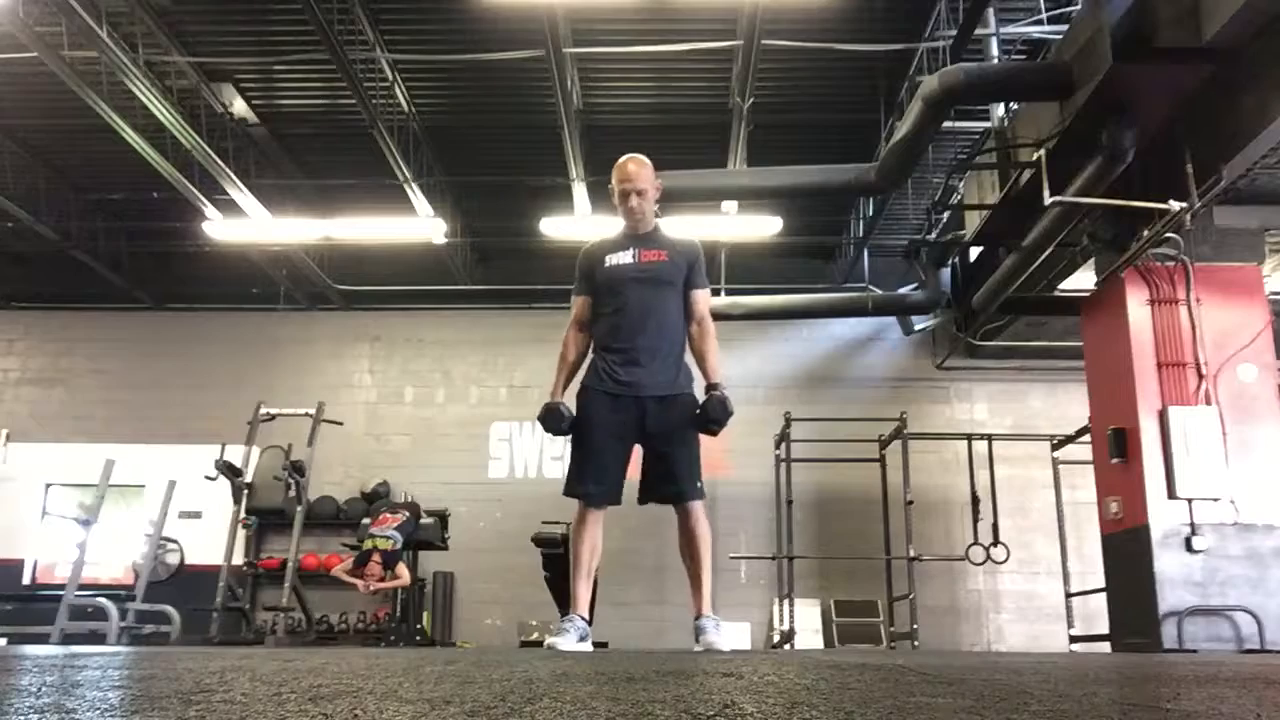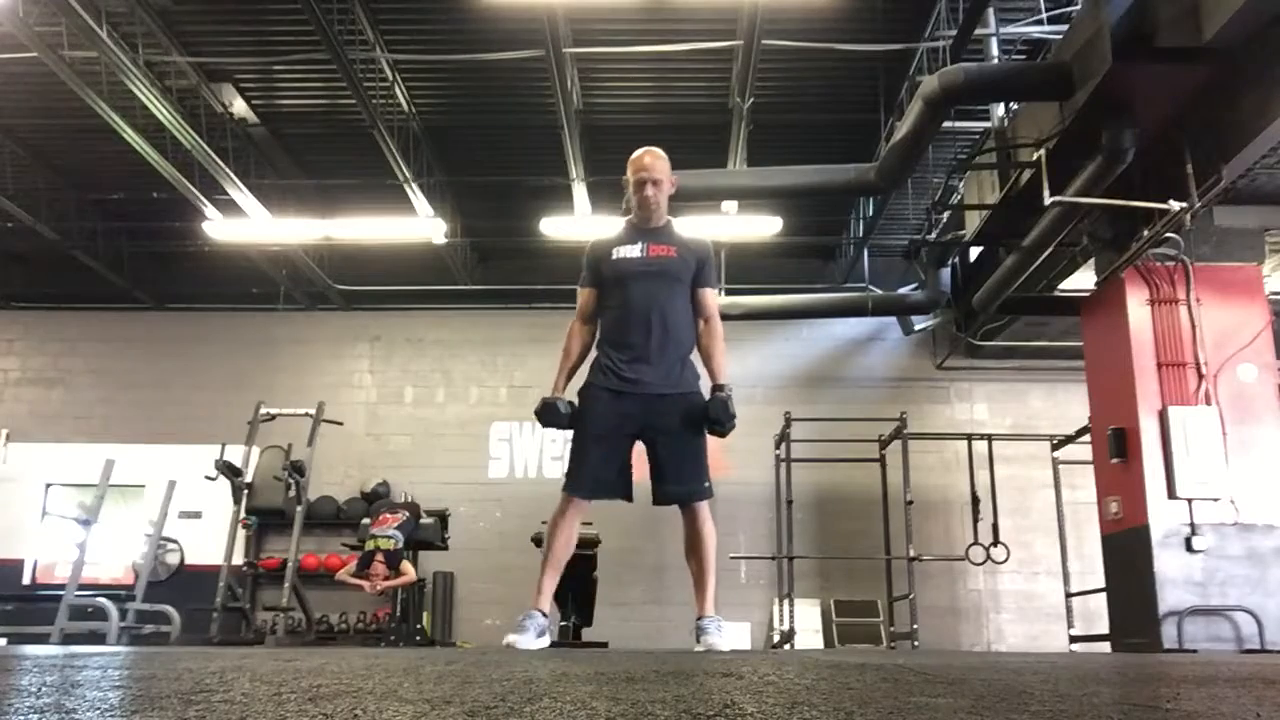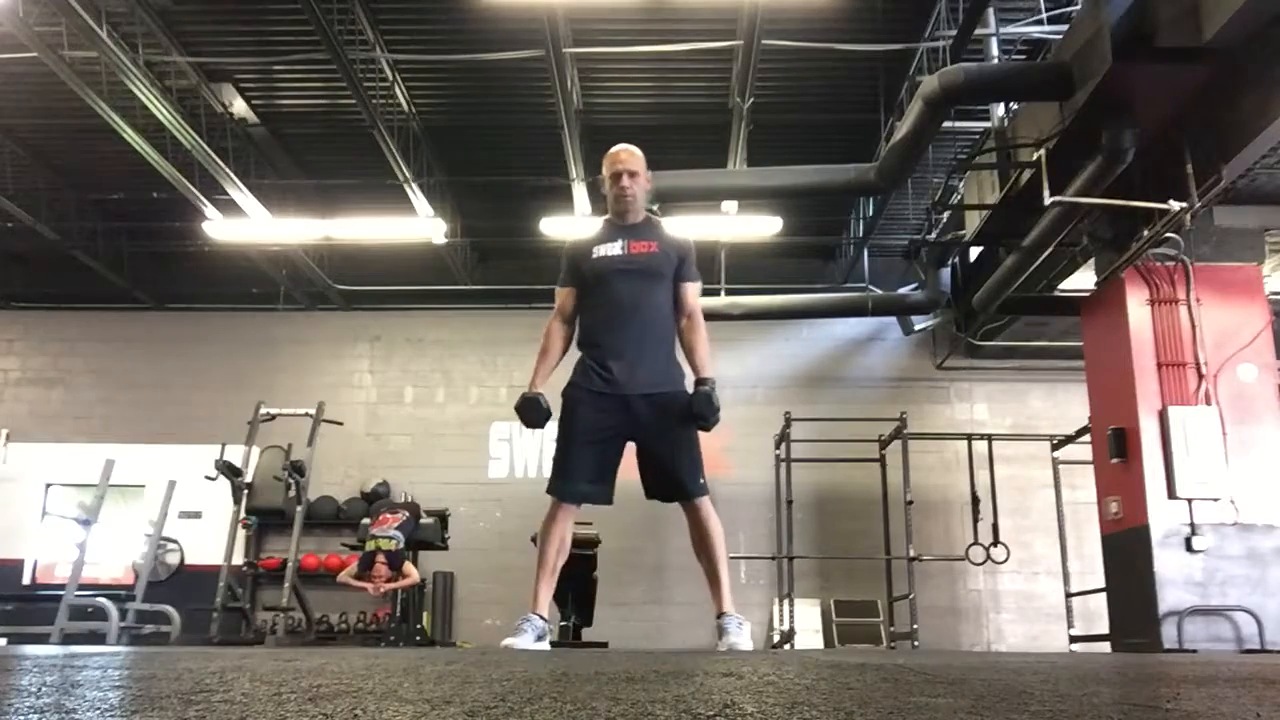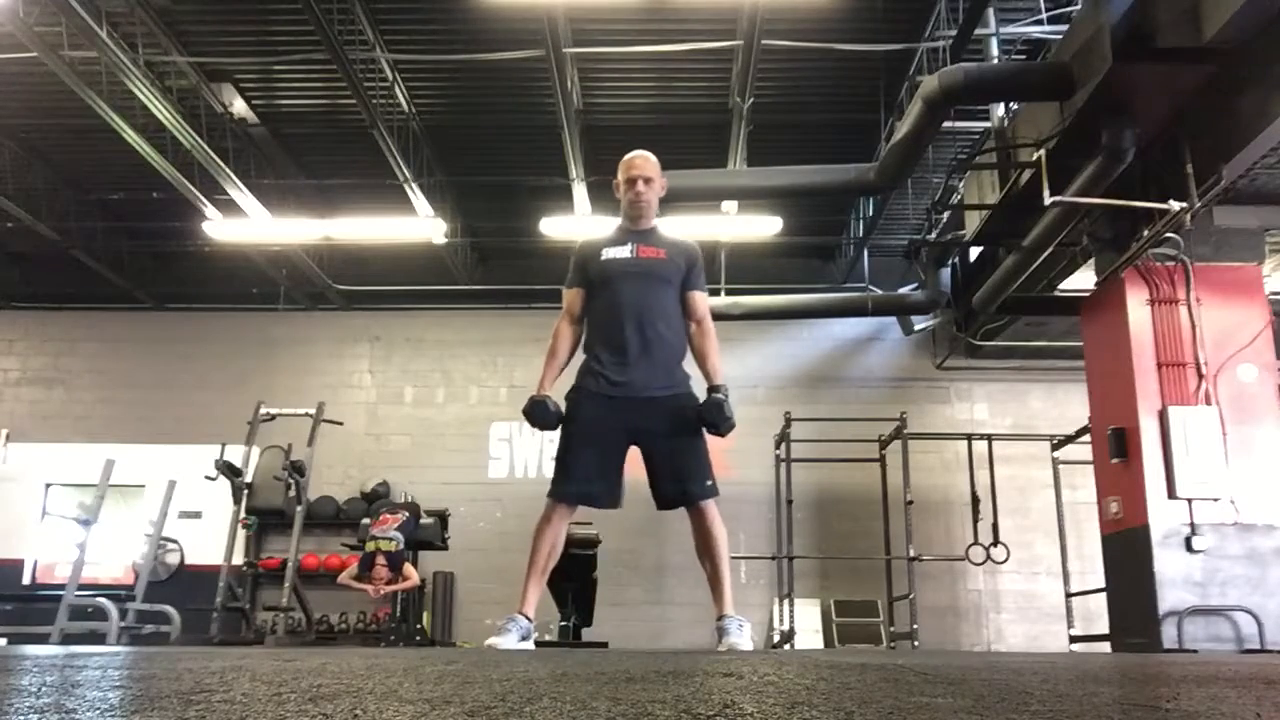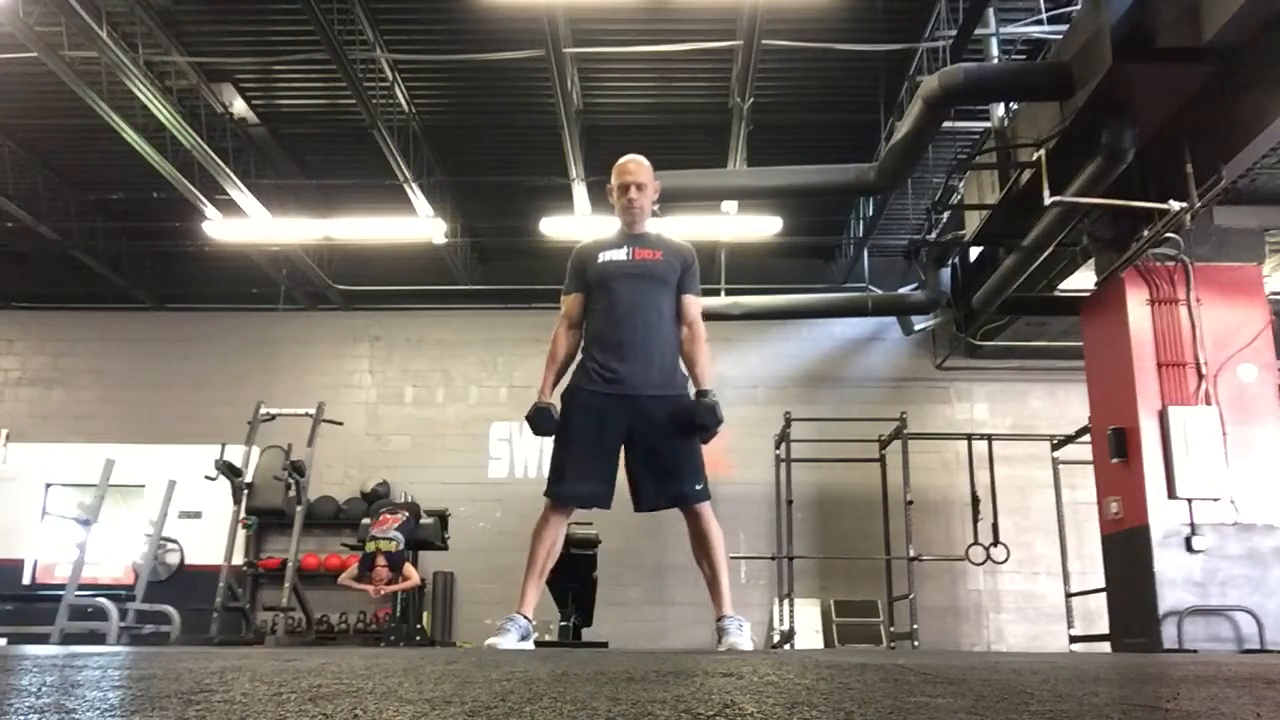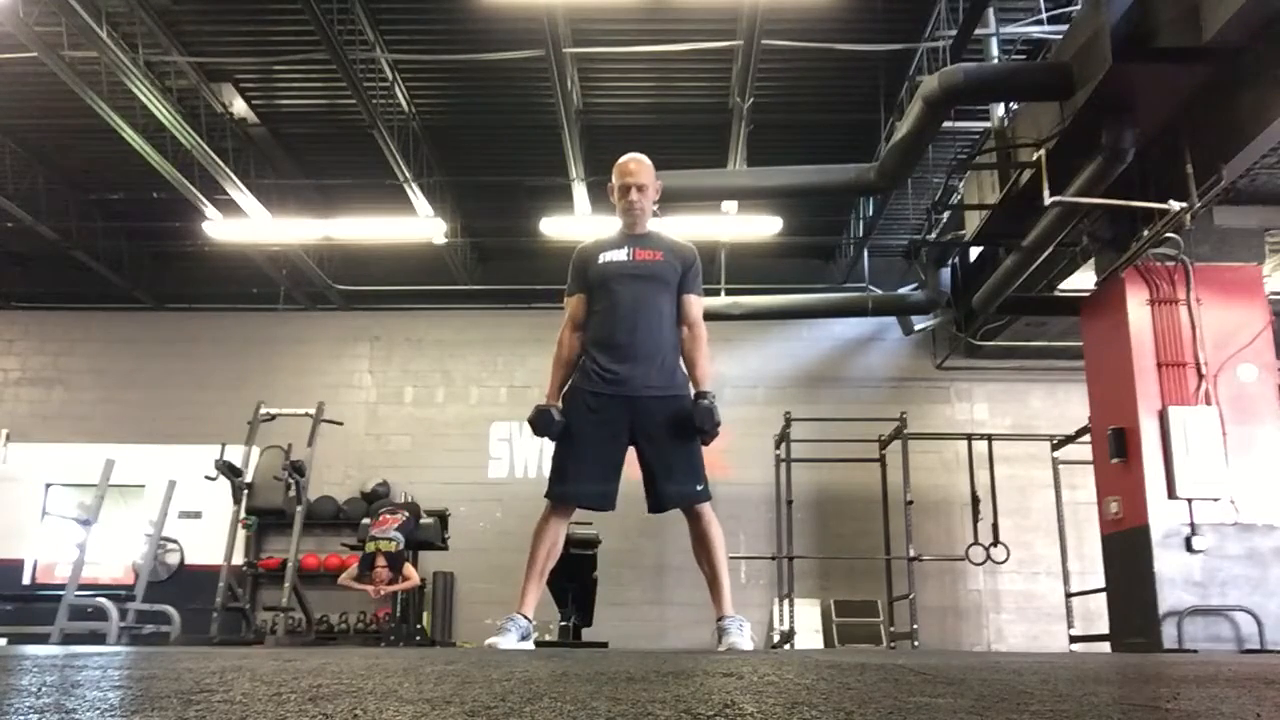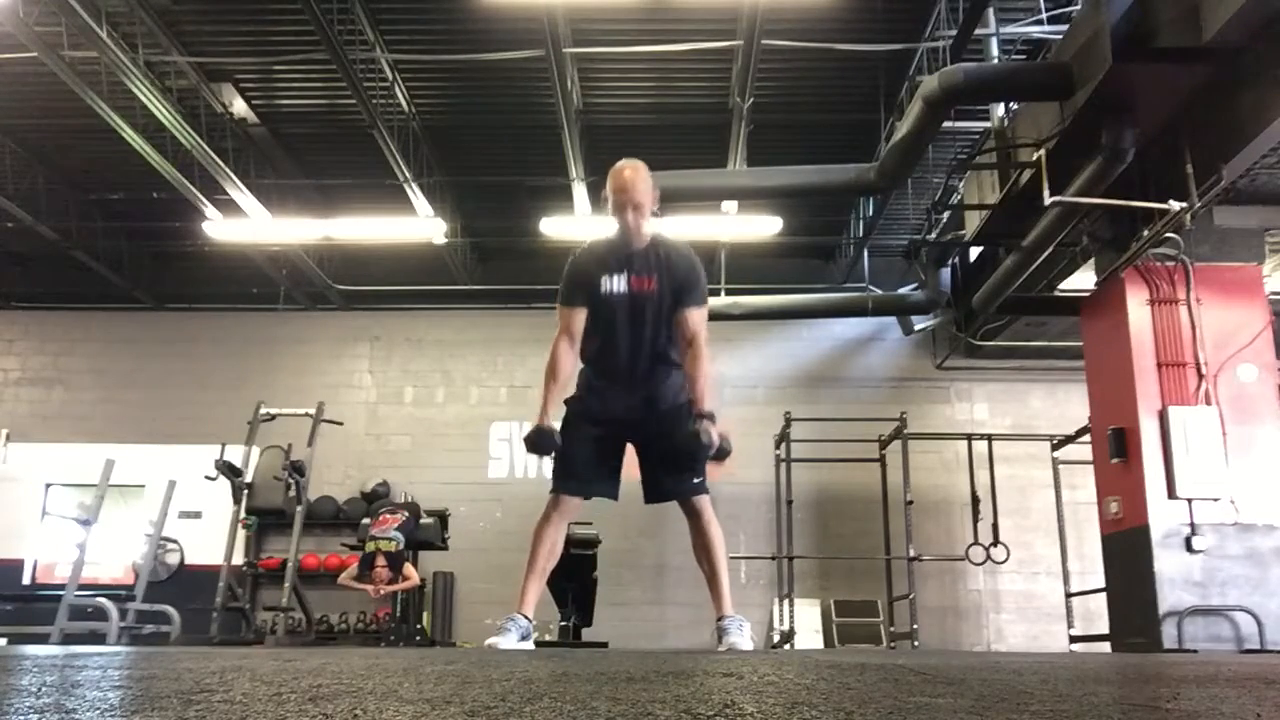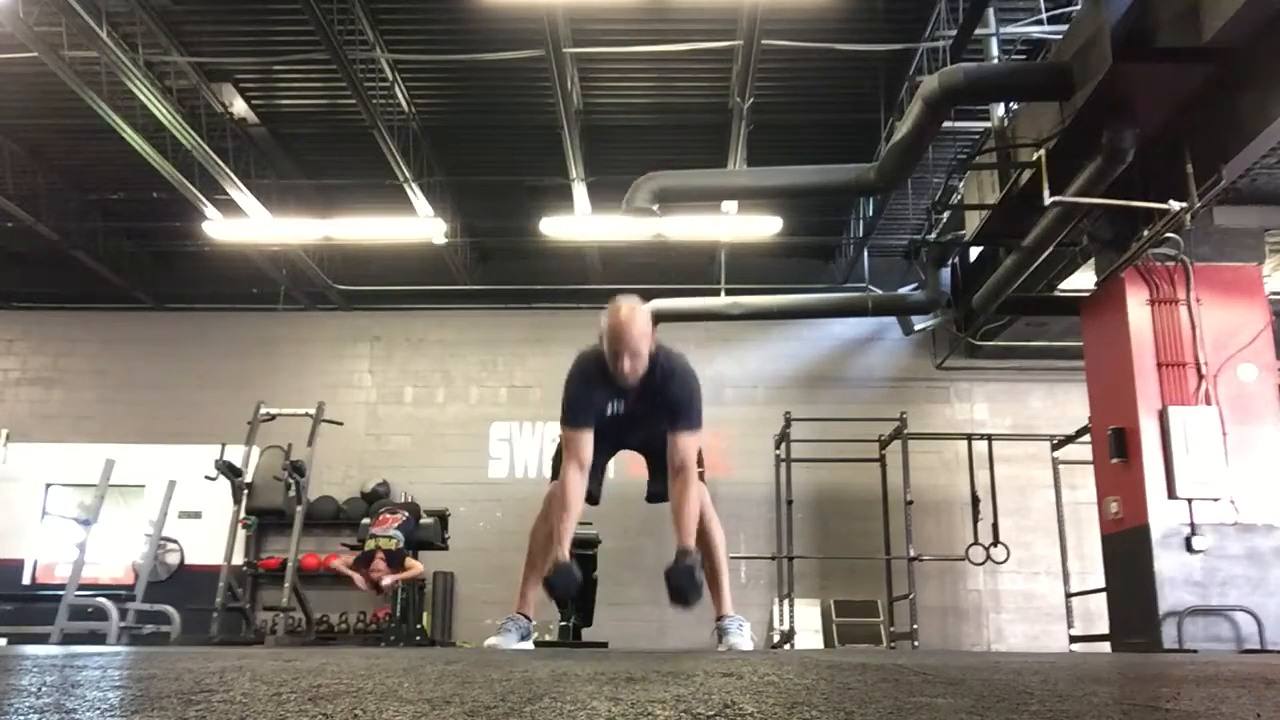
dt=0.4s
person 1, frame 1
left shoulder: (686, 252)
right shoulder: (595, 255)
left elbow: (700, 322)
right elbow: (579, 329)
left wrist: (715, 385)
right wrist: (557, 392)
left hip: (669, 394)
right hip: (605, 394)
left knee: (689, 501)
right knee: (591, 503)
left ankle: (705, 620)
right ankle: (578, 621)
person 1, frame 2
left shoulder: (696, 250)
right shoulder: (603, 249)
left elbow: (709, 322)
right elbow: (584, 323)
left wrist: (721, 387)
right wrist: (558, 388)
left hip: (675, 393)
right hip: (609, 390)
left knee: (695, 502)
right knee: (576, 496)
left ankle: (706, 620)
right ankle: (538, 616)
person 1, frame 3
left shoulder: (675, 245)
right shoulder: (581, 250)
left elbow: (689, 317)
right elbow: (562, 320)
left wrist: (705, 380)
right wrist: (535, 385)
left hip: (662, 392)
right hip: (593, 393)
left knee: (696, 498)
right knee: (565, 500)
left ankle: (728, 618)
right ankle: (537, 620)
person 1, frame 4
left shoulder: (684, 252)
right shoulder: (590, 251)
left elbow: (700, 323)
right elbow: (570, 322)
left wrist: (717, 387)
right wrist: (543, 387)
left hip: (667, 394)
right hip: (599, 394)
left knee: (702, 501)
right knee: (562, 502)
left ankle: (728, 619)
right ankle: (522, 621)
person 1, frame 5
left shoulder: (679, 254)
right shoulder: (587, 255)
left elbow: (691, 328)
right elbow: (568, 328)
left wrist: (704, 390)
right wrist: (545, 393)
left hip: (663, 395)
right hip: (593, 395)
left knee: (696, 503)
right knee: (560, 501)
left ankle: (728, 619)
right ankle: (521, 620)
person 1, frame 6
left shoulder: (681, 254)
right shoulder: (589, 254)
left elbow: (693, 329)
right elbow: (573, 330)
left wrist: (704, 394)
right wrist: (552, 396)
left hip: (664, 396)
right hip: (595, 397)
left knee: (697, 504)
right knee: (561, 503)
left ankle: (729, 620)
right ankle: (521, 621)
person 1, frame 7
left shoulder: (680, 262)
right shoulder: (586, 264)
left elbow: (694, 342)
right elbow: (567, 342)
left wrist: (703, 412)
right wrist: (547, 412)
left hip: (665, 403)
right hip: (595, 404)
left knee: (697, 501)
right knee: (563, 501)
left ankle: (729, 619)
right ankle: (521, 620)
person 1, frame 8
left shoulder: (677, 375)
right shoulder: (584, 373)
left elbow: (682, 471)
right elbow: (576, 468)
left wrist: (686, 551)
right wrist: (560, 554)
left hip: (658, 423)
right hip: (599, 423)
left knee: (699, 500)
right knee: (556, 496)
left ankle: (728, 619)
right ankle: (521, 620)
